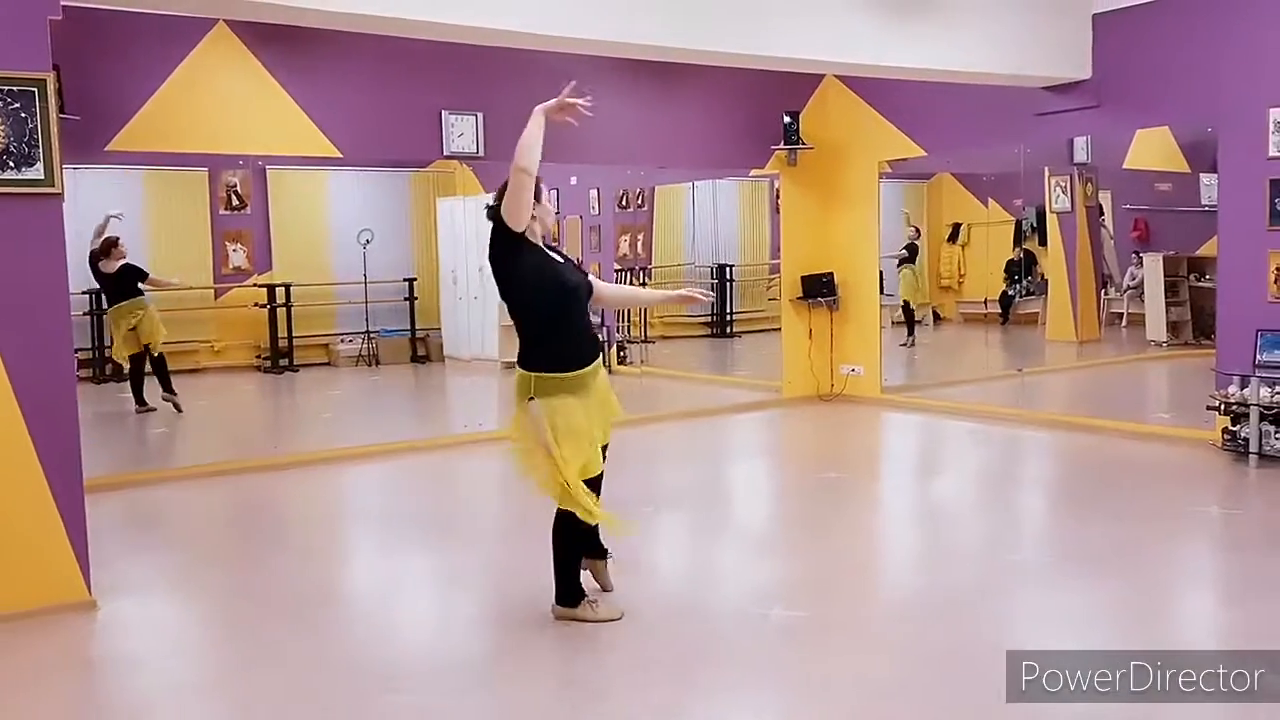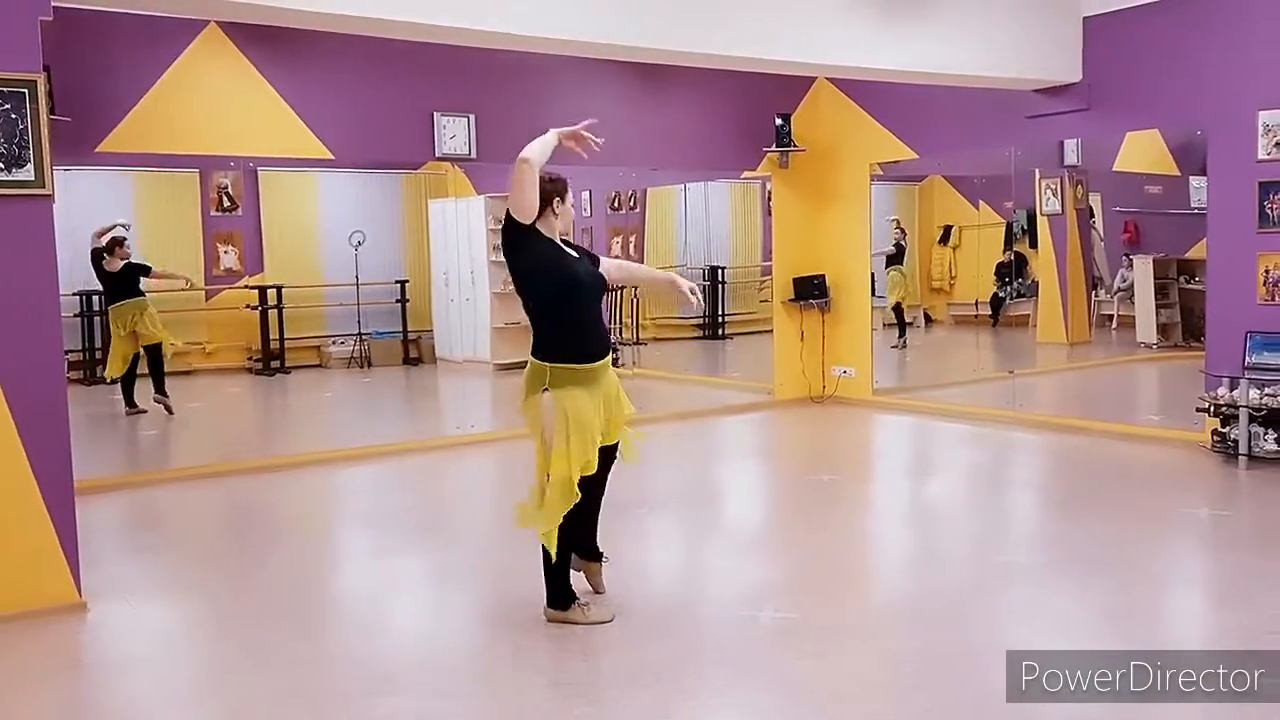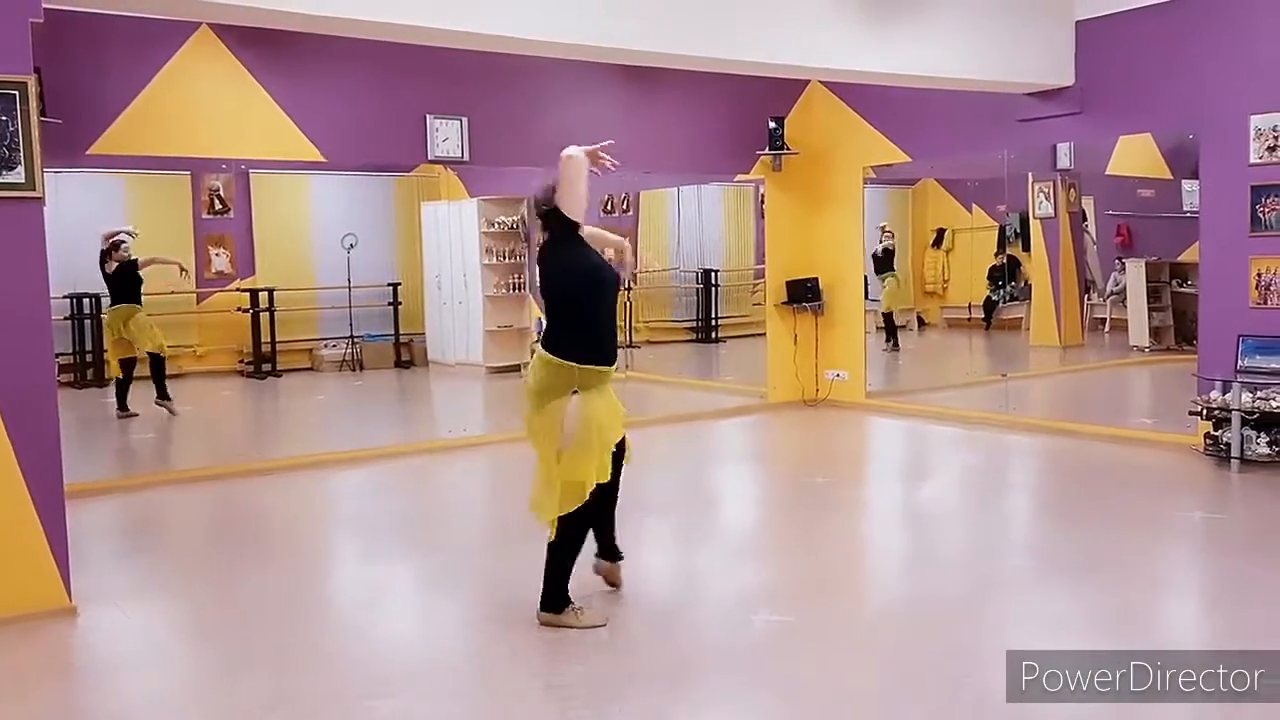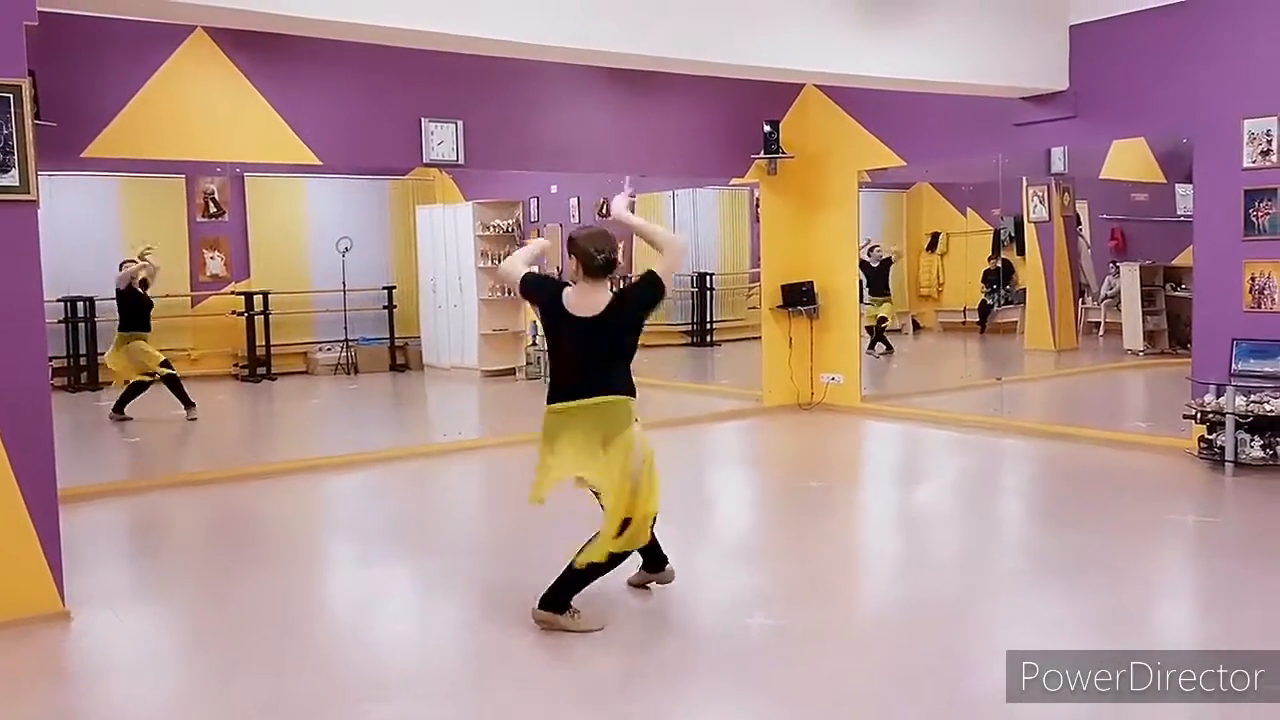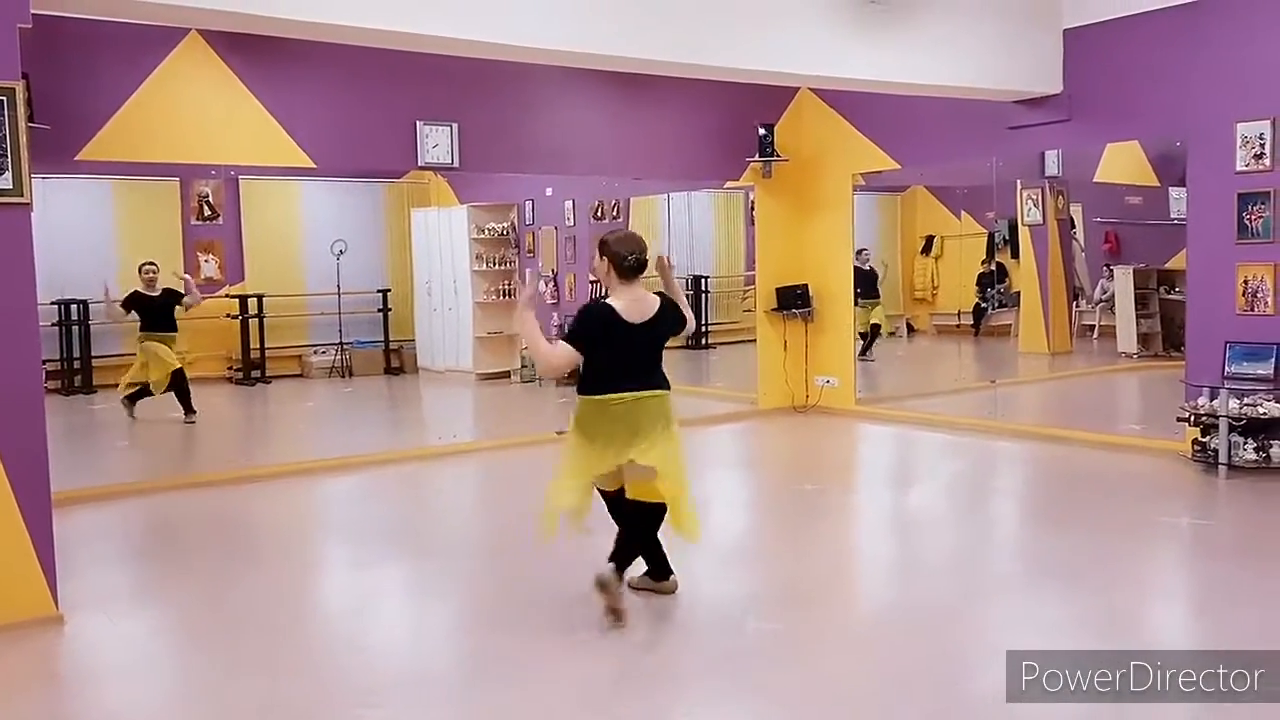
dt=0.3s
person 1, frame 1
left shoulder: (556, 260)
right shoulder: (509, 252)
left elbow: (607, 294)
right elbow: (521, 173)
left wrist: (673, 296)
right wrist: (542, 114)
left hip: (585, 382)
right hip: (551, 393)
left knee: (590, 476)
right knee: (575, 488)
left ankle: (591, 550)
right ankle: (568, 599)
person 1, frame 2
left shoulder: (572, 252)
right shoulder: (524, 244)
left elbow: (617, 269)
right elbow: (525, 165)
left wrist: (670, 277)
right wrist: (559, 136)
left hip: (597, 376)
right hip: (560, 386)
left knee: (599, 466)
right knee: (566, 488)
left ankle: (587, 551)
right ankle: (560, 602)
person 1, frame 3
left shoulder: (559, 243)
right shoulder: (565, 244)
right elbow: (572, 166)
left wrist: (614, 240)
right wrist: (579, 155)
left hip: (576, 378)
right hip: (573, 385)
left knee: (612, 456)
right knee: (581, 490)
left ankle: (608, 553)
right ankle: (554, 604)
person 1, frame 4
left shoulder: (552, 296)
right shoulder: (628, 304)
left elbow: (509, 270)
right elbow: (674, 250)
left wrist: (535, 245)
right wrist: (625, 217)
left hip: (563, 422)
right hip: (610, 422)
left knee: (625, 500)
right knee: (629, 517)
left ankle: (654, 562)
right ankle: (554, 604)
person 1, frame 5
left shoulder: (596, 315)
right shoulder: (662, 306)
left elbow: (555, 365)
right elbow: (687, 324)
left wrist: (526, 317)
right wrist: (673, 287)
left hip: (601, 421)
right hip: (651, 417)
left knee: (616, 497)
right knee: (650, 504)
left ankle: (661, 571)
right ankle: (617, 569)
person 2, frame 1
left shoulder: (96, 265)
right shoulder: (127, 269)
left elbow: (96, 240)
right elbow: (155, 282)
left wrist: (107, 219)
right wrist: (174, 283)
left hip: (117, 315)
right hip: (139, 309)
left knee: (135, 360)
right knee: (155, 352)
left ankle: (140, 403)
right ankle: (169, 391)
person 2, frame 2
left shoulder: (99, 264)
right shoulder: (130, 267)
left elbow: (95, 237)
right elbow: (161, 274)
left wrist: (114, 225)
right wrist: (185, 276)
left hip: (117, 314)
right hip: (139, 309)
left knee: (128, 358)
right knee: (154, 351)
left ankle: (130, 404)
right ankle: (161, 392)
person 2, frame 3
left shoulder: (105, 267)
right shoulder: (126, 267)
left elbow: (105, 238)
right elbow: (152, 260)
left wrist: (121, 232)
right wrist: (178, 263)
left hip: (114, 318)
right hip: (131, 315)
left knee: (126, 363)
right knee: (156, 354)
left ankle: (122, 408)
right ankle: (163, 396)
person 2, frame 4
left shoulder: (140, 287)
right shoulder: (124, 288)
left elbow: (152, 274)
right elbow: (120, 279)
left wrist: (147, 261)
right wrist: (142, 263)
left hip: (139, 340)
right hip: (130, 341)
left knee: (146, 379)
right knee: (165, 369)
left ankle: (117, 410)
right ankle: (189, 405)
person 2, frame 5
left shoulder: (169, 293)
right shoulder: (135, 296)
left elbow: (195, 301)
right elbow: (116, 316)
left wrist: (189, 282)
right wrist: (108, 298)
left hip: (169, 341)
right hip: (149, 341)
left knee: (170, 381)
right knee: (178, 375)
left ankle: (130, 399)
right ankle: (189, 411)
